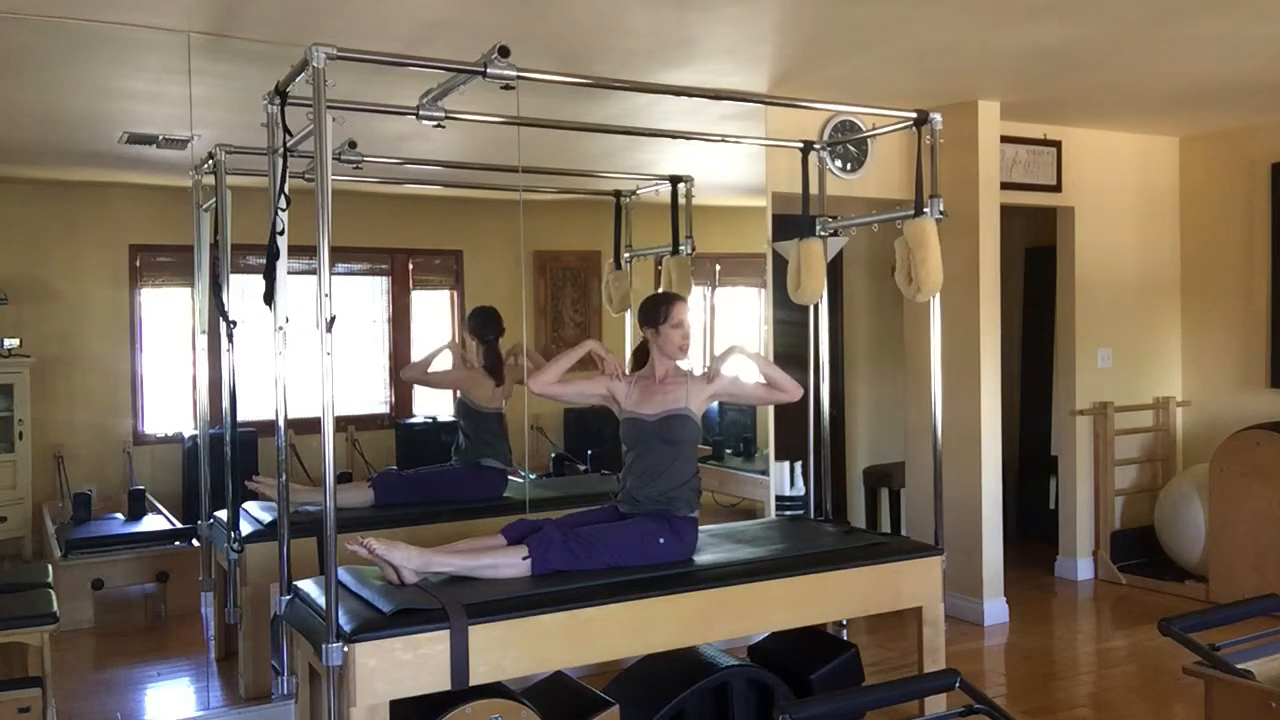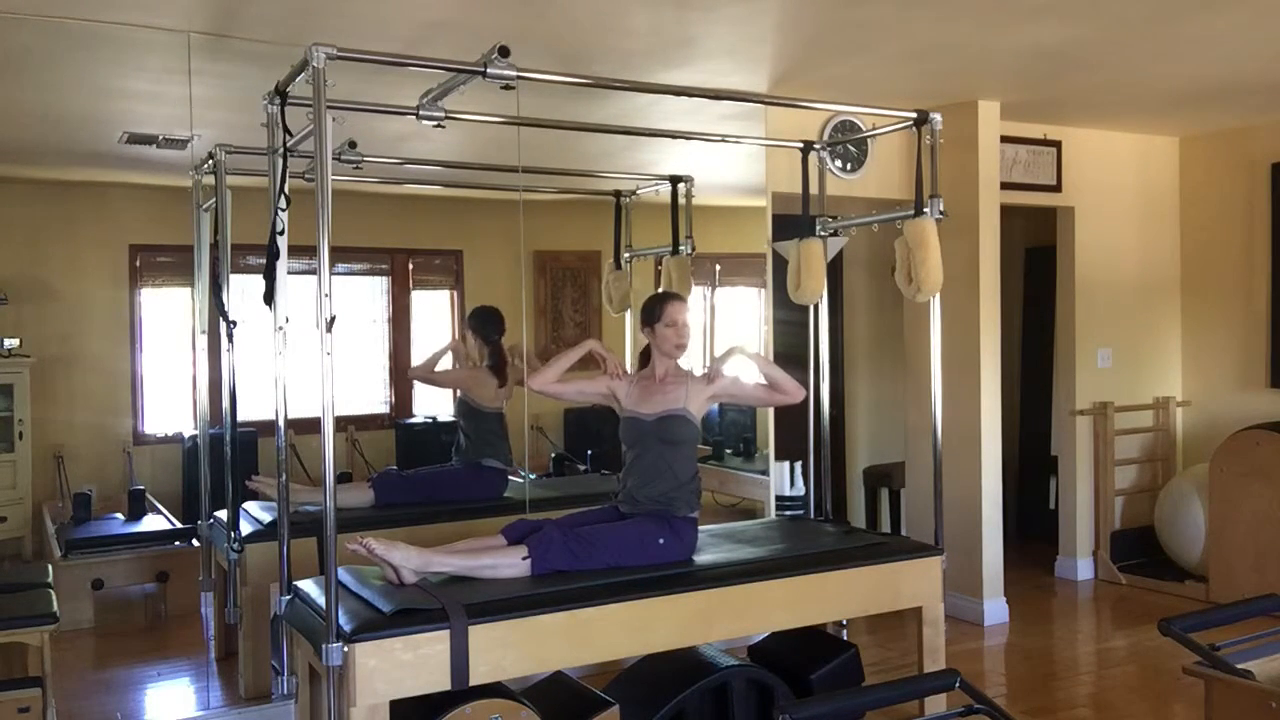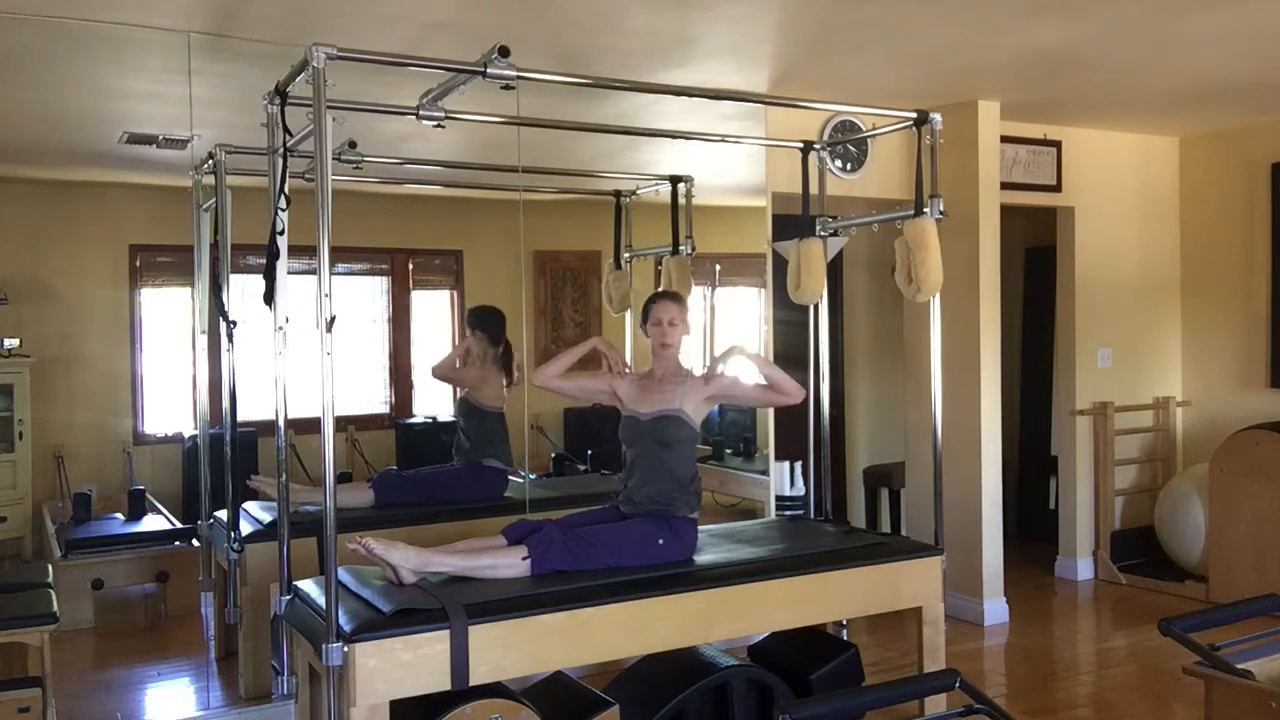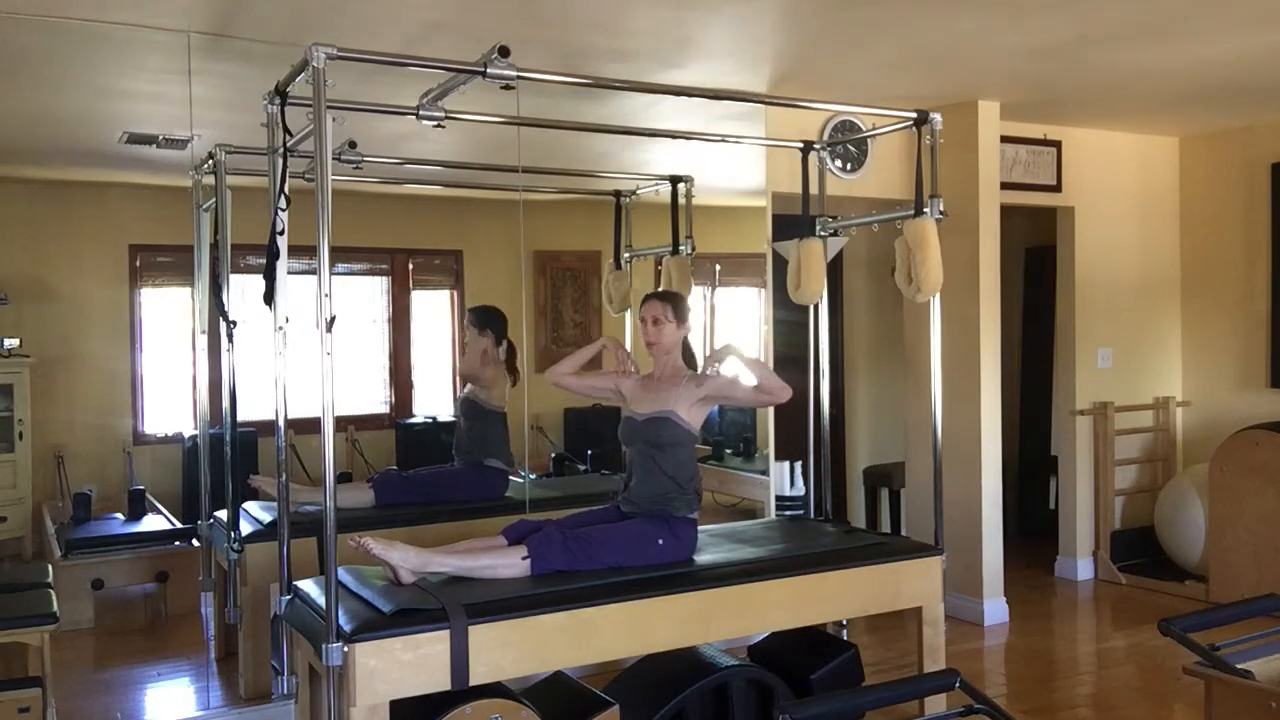
dt=0.2s
person 1, frame 1
left shoulder: (702, 385)
right shoulder: (619, 387)
left elbow: (791, 392)
right elbow: (539, 385)
left wrist: (743, 353)
right wrist: (590, 347)
left hip: (671, 526)
right hip: (625, 512)
left knee: (556, 547)
right knee: (532, 529)
left ankle: (422, 561)
right ankle: (419, 563)
person 1, frame 2
left shoulder: (703, 386)
right shoulder: (620, 386)
left elbow: (793, 394)
right elbow: (538, 383)
left wrist: (744, 354)
right wrist: (590, 346)
left hip: (671, 527)
right hip: (625, 512)
left knee: (556, 547)
right knee: (530, 530)
left ankle: (421, 562)
right ankle: (418, 561)
person 1, frame 3
left shoulder: (702, 387)
right shoulder: (624, 385)
left elbow: (793, 395)
right elbow: (543, 378)
left wrist: (743, 353)
right wrist: (593, 345)
left hip: (671, 527)
right hip: (626, 513)
left knee: (556, 547)
right knee: (529, 531)
left ankle: (421, 562)
right ankle: (418, 561)
person 1, frame 4
left shoulder: (700, 387)
right shoulder: (630, 384)
left elbow: (780, 393)
right elbow: (557, 375)
left wrist: (733, 353)
right wrist: (604, 344)
left hip: (670, 527)
right hip: (628, 513)
left knee: (555, 548)
right knee: (532, 531)
left ankle: (422, 563)
right ankle: (419, 560)
person 2, frame 1
left shoulder: (470, 377)
right shoulder: (508, 373)
left elbow: (409, 374)
left wrist: (444, 349)
right wrist: (521, 351)
left hip: (483, 476)
right hip: (484, 471)
left knee: (396, 487)
right knee: (394, 480)
left ankle: (297, 496)
right ankle: (302, 492)
person 2, frame 2
left shoulder: (475, 376)
right shoulder: (507, 373)
left elbow: (418, 372)
left wrist: (450, 348)
right wrist: (514, 353)
left hip: (483, 476)
right hip: (484, 471)
left knee: (398, 486)
right knee: (395, 480)
left ankle: (297, 495)
right ankle: (303, 492)
person 2, frame 3
left shoulder: (483, 374)
right shoulder: (498, 371)
left elbow: (439, 371)
left wrist: (462, 348)
left hip: (484, 476)
right hip: (480, 470)
left knee: (398, 487)
right knee: (395, 480)
left ankle: (296, 496)
right ankle: (302, 492)
person 2, frame 4
left shoulder: (492, 372)
right shoulder: (493, 370)
left elbow: (465, 370)
left wrist: (480, 347)
left hip: (485, 476)
right hip: (475, 469)
left knee: (400, 487)
right knee: (394, 480)
left ankle: (298, 496)
right ankle: (301, 491)
